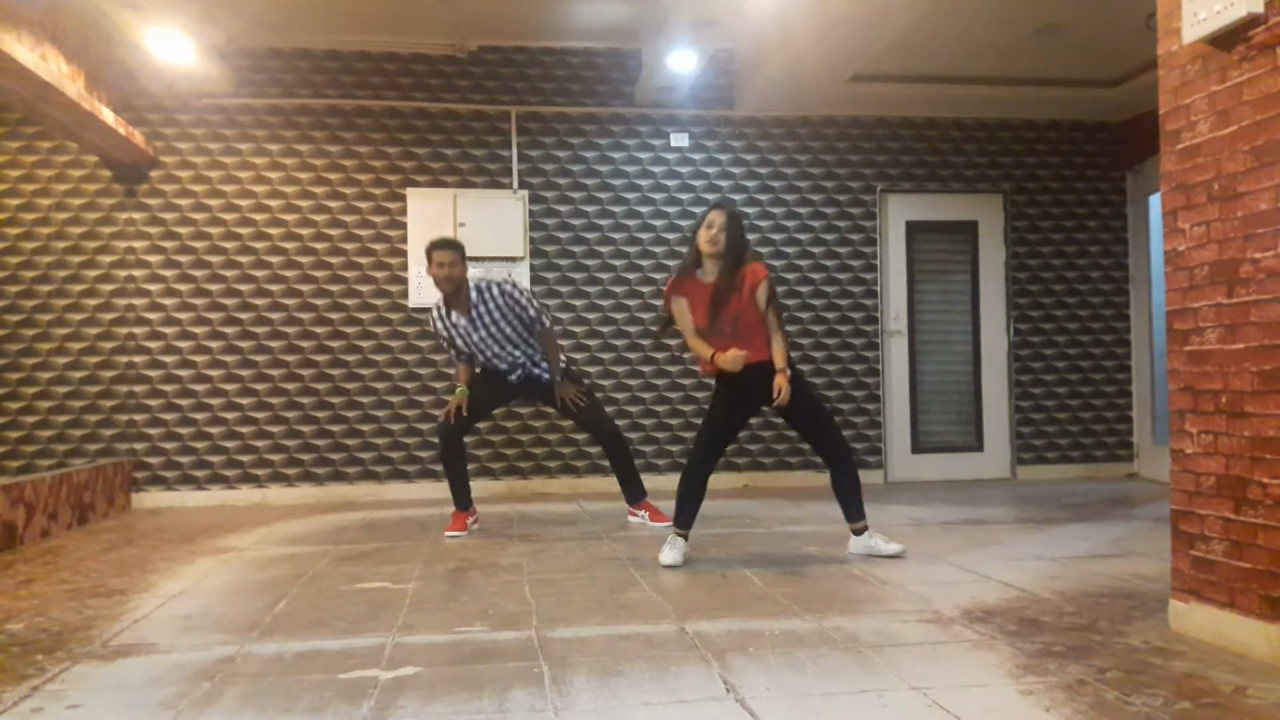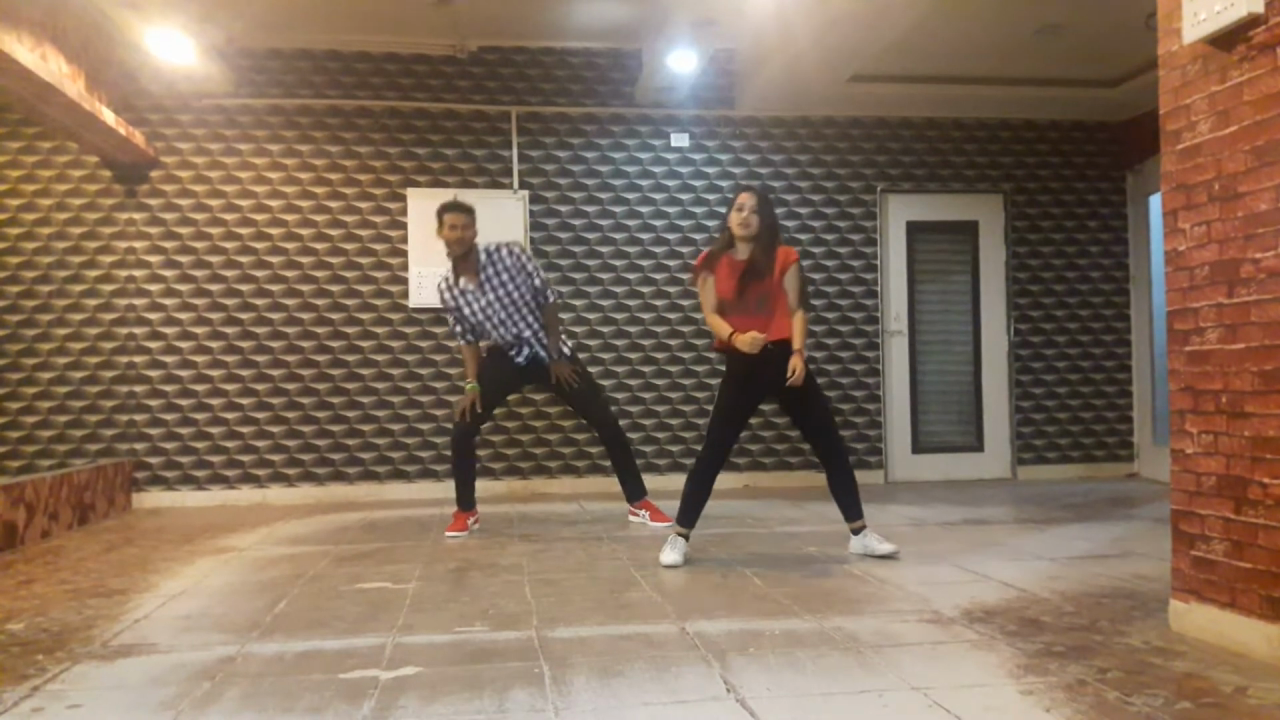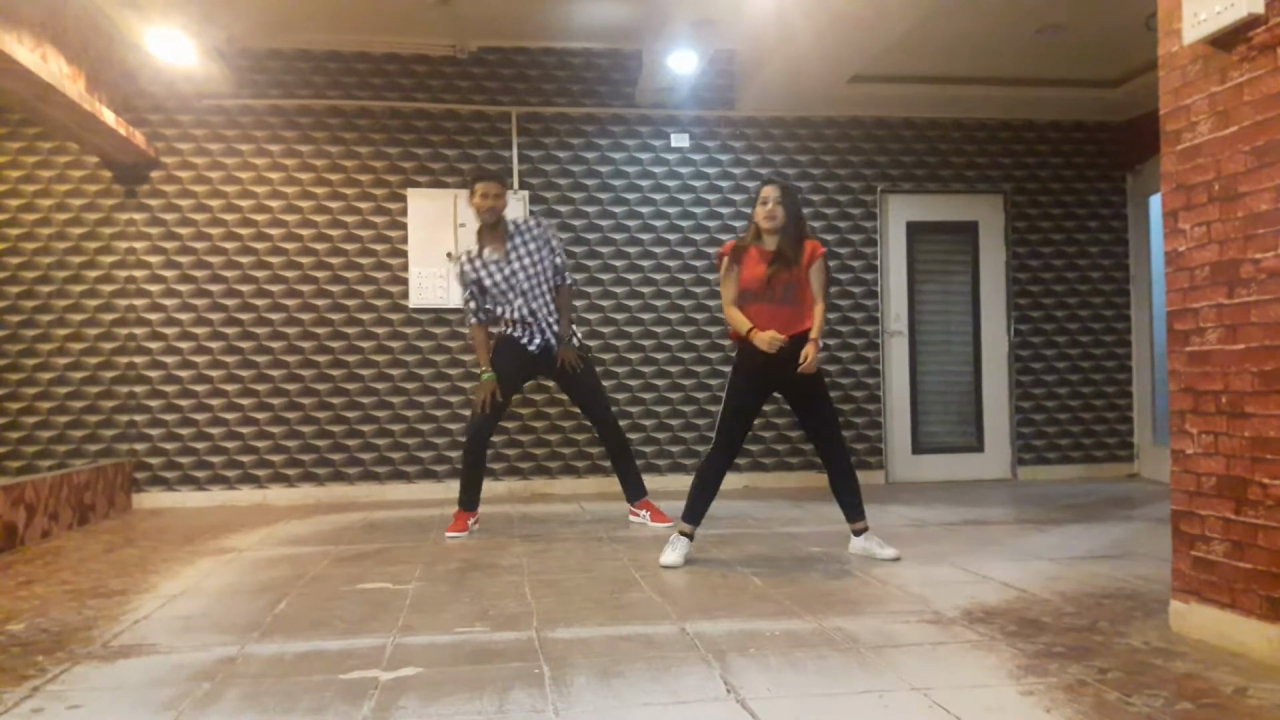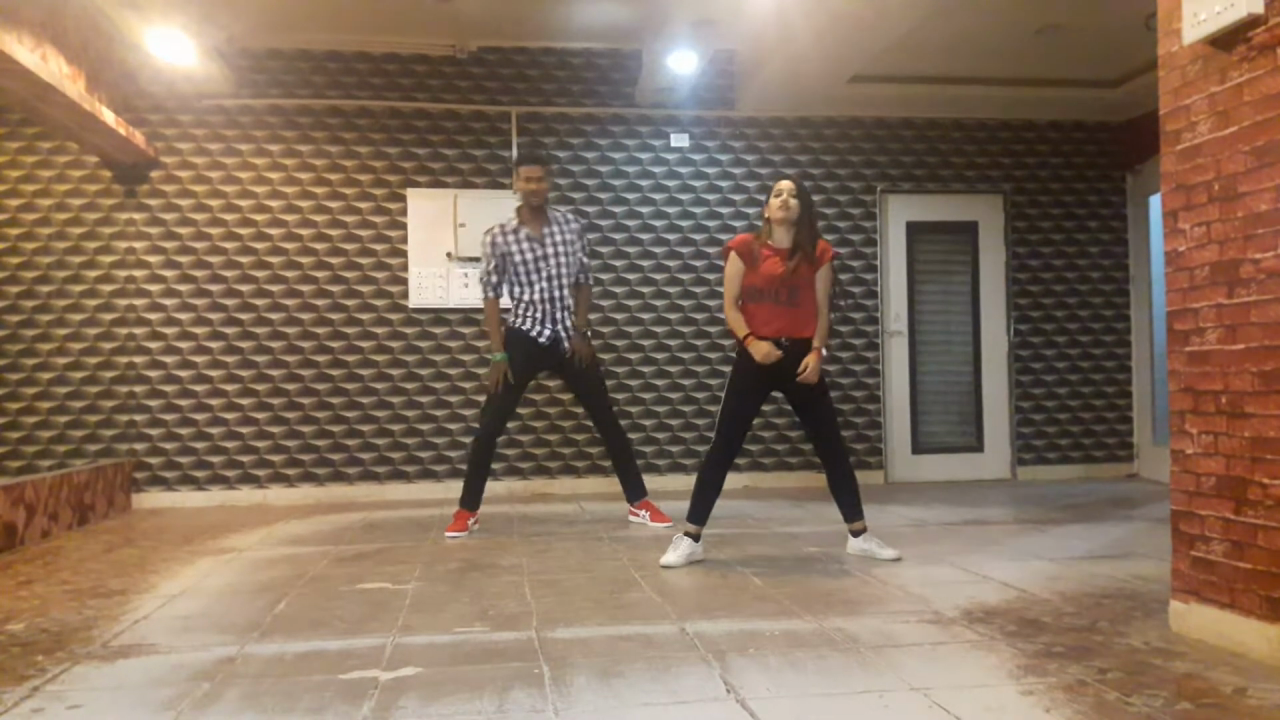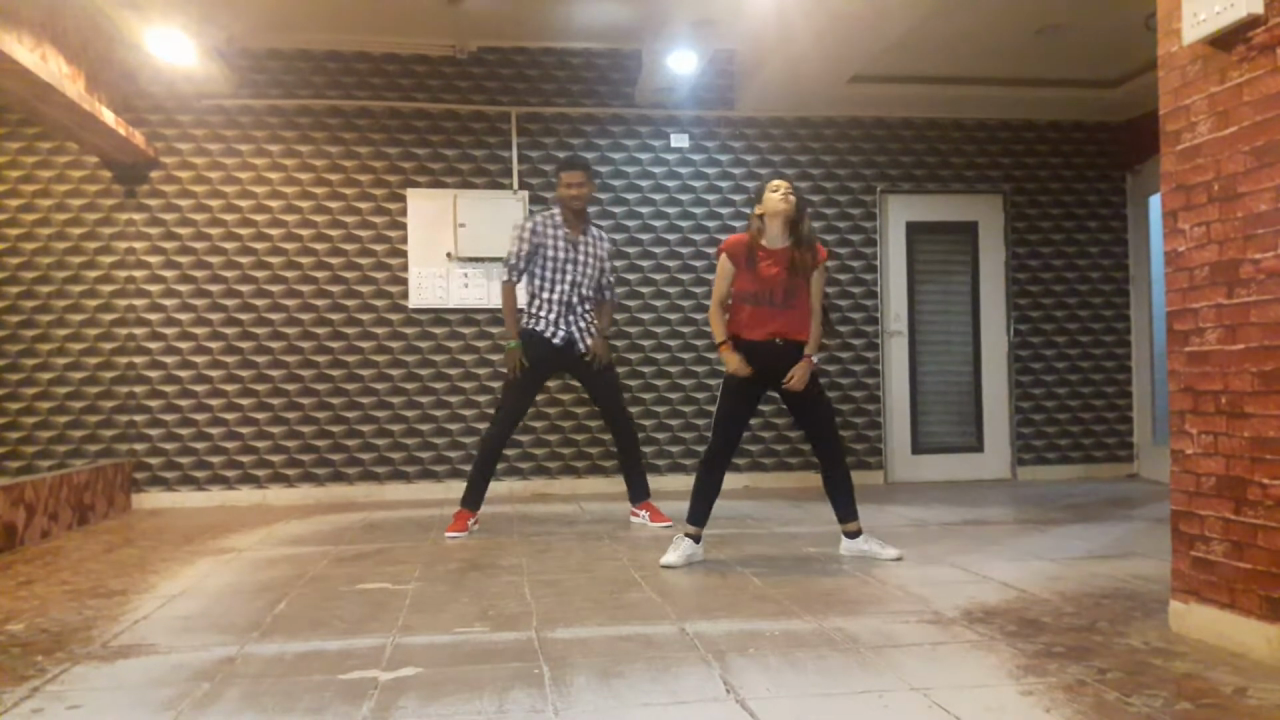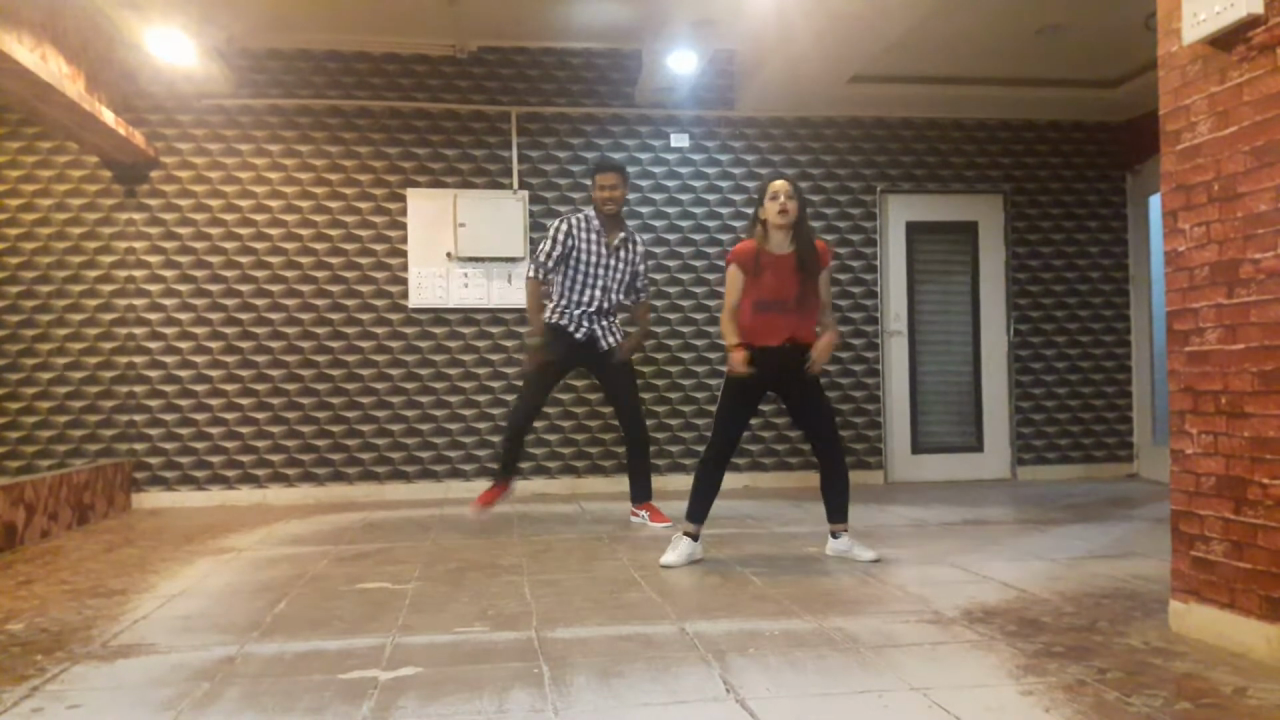
dt=0.2s
person 1, frame 1
left shoulder: (752, 276)
right shoulder: (680, 288)
left elbow: (773, 327)
right elbow: (692, 338)
left wrist: (781, 372)
right wrist: (716, 357)
left hip: (774, 374)
right hip: (732, 381)
left knee: (836, 448)
right knee: (701, 455)
left ankle: (861, 535)
right ankle: (678, 538)
person 1, frame 2
left shoulder: (783, 258)
right shoulder: (710, 264)
left elbow: (796, 310)
right elbow: (710, 314)
left wrist: (797, 352)
right wrist: (735, 337)
left hip: (784, 360)
right hip: (742, 364)
left knee: (830, 445)
right knee: (714, 450)
left ankle: (860, 534)
right ankle: (679, 537)
person 1, frame 3
left shoulder: (808, 252)
right shoulder: (736, 253)
left elbow: (818, 303)
right elbow: (729, 306)
left wrist: (814, 342)
right wrist: (755, 333)
left hip: (797, 354)
right hip: (753, 356)
left knee: (832, 445)
right knee: (724, 446)
left ankle: (861, 535)
right ankle: (683, 537)
person 1, frame 4
left shoulder: (817, 252)
right shoulder: (744, 248)
left elbow: (821, 308)
right elbow: (730, 303)
left wrist: (817, 351)
right wrist: (751, 341)
left hip: (799, 355)
right hip: (756, 356)
left knee: (831, 445)
right knee: (724, 446)
left ankle: (859, 535)
right ankle: (690, 539)
person 1, frame 5
left shoulder: (809, 254)
right shoulder: (736, 249)
left elbow: (815, 314)
right elbow: (717, 304)
left wrist: (807, 361)
right wrist: (724, 346)
left hip: (792, 356)
right hip: (748, 355)
left knee: (829, 445)
right knee: (719, 448)
left ankle: (854, 536)
right ankle: (690, 540)
person 1, frame 6
left shoulder: (815, 255)
right shoulder: (745, 255)
left elbow: (823, 309)
right elbow: (729, 311)
left wrist: (827, 337)
right wrist: (734, 348)
left hip: (797, 360)
right hip: (753, 359)
left knee: (831, 446)
right knee: (719, 449)
left ankle: (840, 537)
right ankle: (689, 538)
person 2, frame 1
left shoulder: (501, 292)
right shoulder: (440, 318)
left elbow: (544, 327)
right elbow: (464, 357)
left wrist: (559, 379)
right wrist: (462, 389)
left hip: (543, 369)
right hip: (499, 375)
left knee: (606, 430)
right knee: (450, 427)
left ankle: (638, 503)
right ankle: (464, 511)
person 2, frame 2
left shoulder: (510, 256)
right shoulder: (449, 290)
left elbow: (548, 301)
right elbow: (468, 339)
left wrist: (556, 356)
right wrist: (471, 383)
left hip: (550, 354)
right hip: (505, 357)
left knee: (605, 421)
right knee: (464, 427)
left ankle: (638, 503)
right ankle: (466, 511)
person 2, frame 3
left shoulder: (538, 232)
right shoulder: (471, 262)
left elbow: (563, 285)
right elbow: (478, 320)
left wrist: (566, 338)
right wrist: (486, 373)
left hip: (560, 342)
right hip: (515, 345)
left knee: (604, 419)
right knee: (479, 427)
left ankle: (639, 502)
right ankle: (467, 511)
person 2, frame 4
left shoulder: (571, 226)
right shoulder: (498, 237)
left elbow: (583, 284)
right elbow: (491, 297)
left wrist: (581, 332)
right wrist: (498, 353)
left hip: (568, 338)
right hip: (525, 337)
left knee: (606, 419)
right knee: (490, 424)
left ankle: (638, 502)
right ankle: (467, 510)
person 2, frame 5
left shoulder: (601, 239)
right shoulder: (535, 229)
right elbow: (510, 283)
left wrist: (603, 337)
right wrist: (512, 341)
left hip: (585, 340)
right hip: (540, 337)
left knee: (620, 421)
right knee: (502, 424)
left ankle: (641, 504)
right ankle: (468, 510)
person 2, frame 6
left shoulder: (634, 243)
right shoulder: (570, 226)
left elbow: (639, 297)
right elbow: (537, 278)
left wrist: (641, 332)
right wrist: (537, 336)
left hip: (605, 337)
right hip: (561, 332)
left knee: (634, 419)
right knee: (525, 411)
left ankle: (643, 503)
right ankle: (502, 482)
